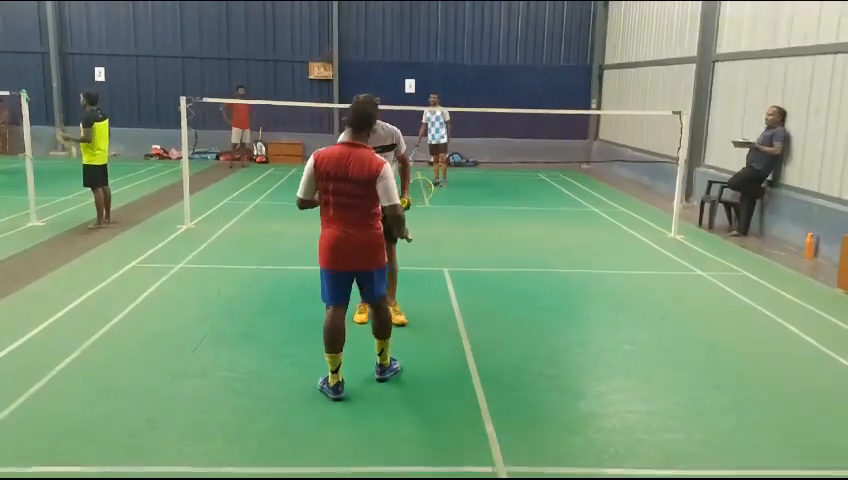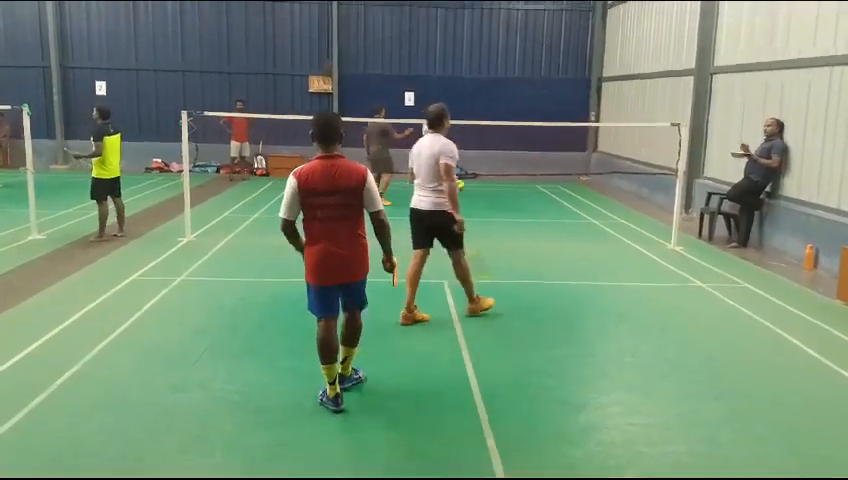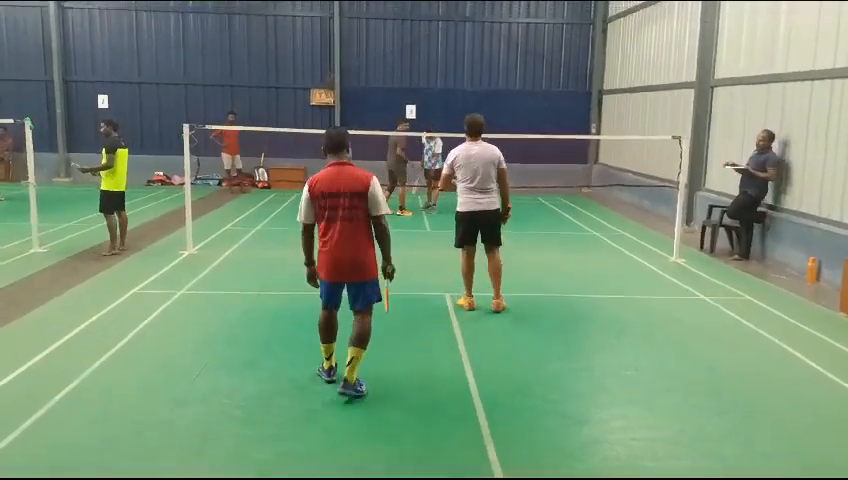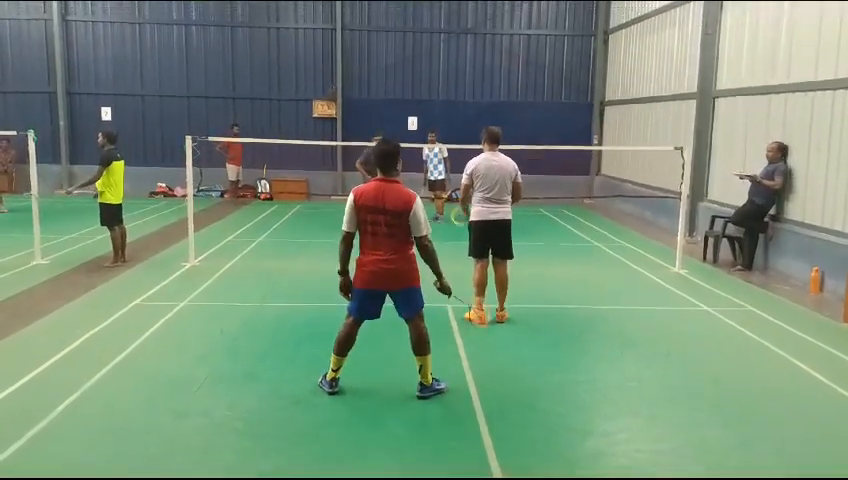
dt=1s
person 1, frame 1
left shoulder: (319, 158)
right shoulder: (379, 166)
left elbow: (302, 202)
right elbow: (394, 213)
right wrist: (401, 231)
left hip: (334, 246)
right hip: (369, 247)
left knee: (335, 309)
right knee: (379, 303)
left ankle: (334, 380)
right ankle: (384, 364)
person 1, frame 2
left shoulder: (300, 176)
right shoulder: (361, 173)
left elbow: (286, 225)
right elbow: (380, 219)
left wrist: (303, 248)
right wrist: (388, 254)
left hip: (320, 260)
right hip: (354, 259)
left knee: (326, 321)
right knee: (353, 313)
left ankle: (333, 391)
right ankle: (346, 372)
person 1, frame 3
left shoulder: (313, 183)
right shoulder: (367, 179)
left elbow: (306, 229)
right elbow: (380, 225)
left wrist: (309, 263)
right wrist: (387, 260)
left hip: (329, 261)
right hip: (361, 261)
left knee: (328, 309)
right knee: (363, 316)
left ankle: (328, 366)
right ankle: (350, 377)
person 1, frame 4
left shoulder: (358, 194)
right shoulder: (410, 198)
left elbow: (347, 238)
right elbow: (424, 243)
left wrist: (343, 273)
right wrist: (439, 277)
left hip: (368, 272)
right hip: (403, 273)
left knee: (352, 322)
right knee: (416, 322)
left ankle: (331, 378)
right ankle: (426, 382)
person 2, frame 1
left shoulder: (392, 133)
right shoulder: (346, 139)
left elbow: (404, 163)
left wrist: (404, 194)
left knee: (389, 252)
left ankle: (391, 304)
right ankle: (364, 303)
person 2, frame 2
left shoulder: (417, 145)
right shoulder: (446, 145)
right elbow: (448, 180)
right wrist: (456, 212)
left hip: (418, 207)
right hip: (441, 209)
left knee: (419, 256)
right knee: (457, 256)
left ankle: (409, 309)
right ankle: (474, 302)
person 2, frame 3
left shoulder: (455, 153)
right shoulder: (494, 151)
left elbow: (443, 184)
right elbow: (504, 183)
right wrist: (506, 206)
left hip: (466, 210)
right hip: (491, 209)
left knee: (467, 253)
right knee: (493, 253)
left ankle: (468, 298)
right ankle: (497, 299)
person 2, frame 4
left shoulder: (474, 163)
right shoulder: (511, 164)
left elbow: (464, 195)
right elbow: (517, 196)
left wrist: (467, 212)
left hip: (480, 219)
right hip: (503, 219)
left knee: (481, 264)
right knee: (501, 265)
left ankle: (479, 311)
right ankle: (501, 310)
person 3, frame 1
left shoulder: (88, 117)
right shoulder: (103, 115)
left elbow: (88, 139)
left wrist: (70, 138)
left hip: (92, 159)
right hip: (102, 157)
left knee: (96, 188)
right knee: (105, 186)
left ankle: (100, 221)
right ankle: (107, 217)
person 3, frame 2
left shoulder: (98, 130)
right shoulder: (115, 129)
left elbow: (98, 152)
left wrist: (81, 156)
left hip: (102, 173)
right hip: (115, 171)
left knee: (102, 202)
right knee: (117, 199)
left ankle: (101, 234)
right ankle: (121, 229)
person 3, frame 3
left shoulder: (110, 142)
right shoulder: (122, 142)
left elbow: (109, 164)
left wrist: (90, 169)
right wrist: (99, 171)
left hip: (110, 185)
right hip: (120, 184)
left knee: (108, 214)
right knee: (121, 212)
left ankle: (113, 246)
right ankle: (122, 243)
person 3, frame 4
left shoulder: (106, 155)
right shoulder: (117, 154)
left elbow: (96, 178)
left wrist: (75, 188)
right wrist: (100, 190)
left hip: (108, 197)
right hip: (116, 196)
left knee: (113, 227)
right knee: (119, 225)
left ankle: (116, 259)
right ankle: (122, 256)
person 4, frame 1
left shoulder: (779, 132)
right shoulder: (768, 130)
left elbow: (777, 150)
left wrist: (757, 146)
right wrist: (751, 144)
left hip: (759, 168)
right hip: (754, 167)
left knee: (733, 183)
right knee: (747, 199)
left ankle: (759, 191)
right ankle: (741, 229)
person 4, frame 2
left shoulder: (778, 144)
right shoulder: (766, 142)
left elbow: (774, 163)
left wrist: (756, 159)
right wrist: (747, 152)
left hip: (757, 180)
right hip: (752, 179)
left knee: (732, 194)
right knee: (746, 209)
left ankle: (758, 203)
right ankle: (741, 241)
person 4, frame 3
left shoulder: (771, 157)
right shoulder: (755, 154)
left elbow: (772, 176)
right elbow: (746, 171)
left wrist: (752, 171)
right wrist: (735, 166)
left hip: (754, 193)
right hip: (746, 191)
left knee: (732, 212)
right knee: (745, 223)
left ankle: (761, 216)
right ankle: (743, 254)
person 4, frame 4
left shoulder: (780, 167)
right shoulder: (770, 165)
left elbow: (778, 185)
left wrist: (759, 179)
right wrist: (751, 178)
left hip: (761, 202)
right hip: (755, 201)
left knee: (736, 218)
right knee: (750, 233)
left ankle: (764, 227)
right ankle: (746, 264)
